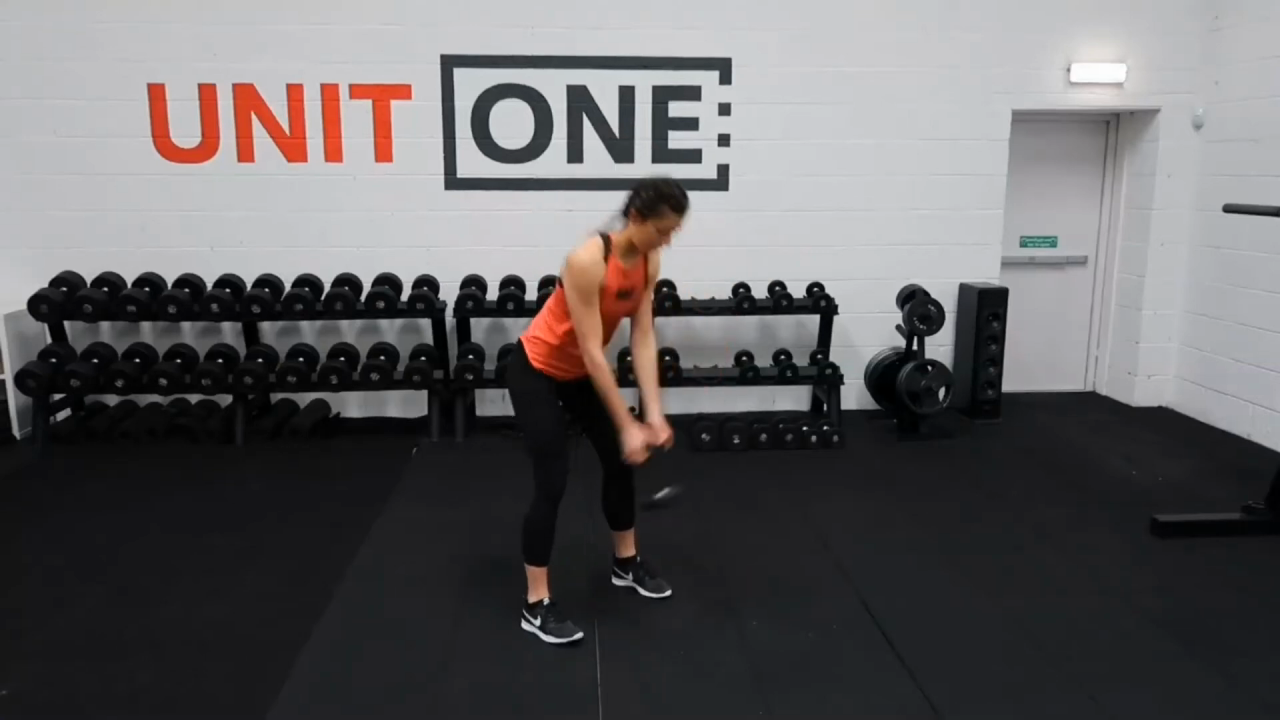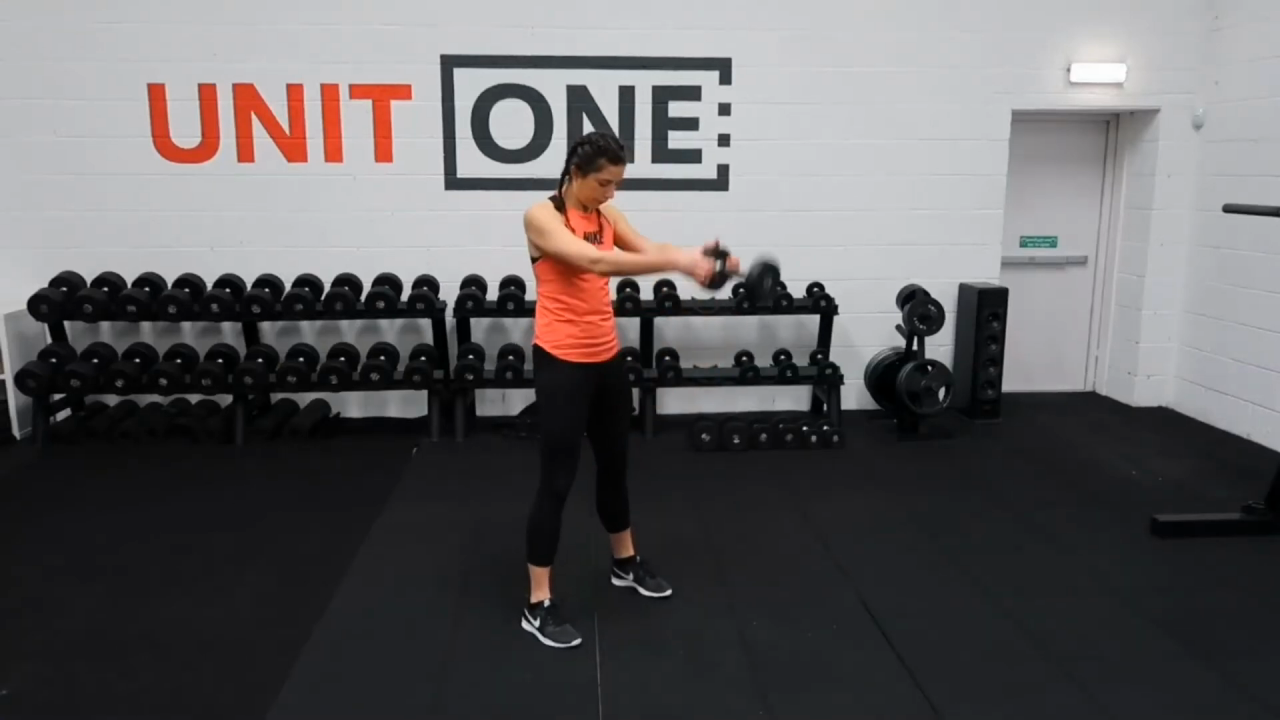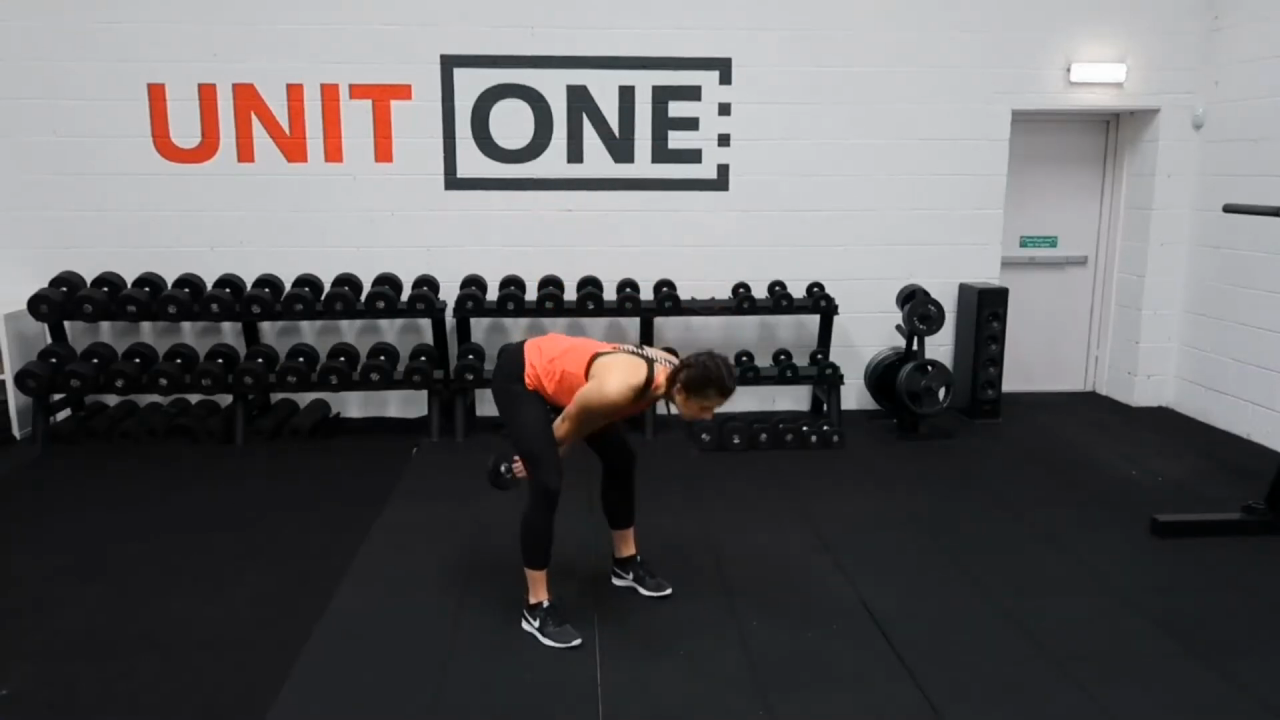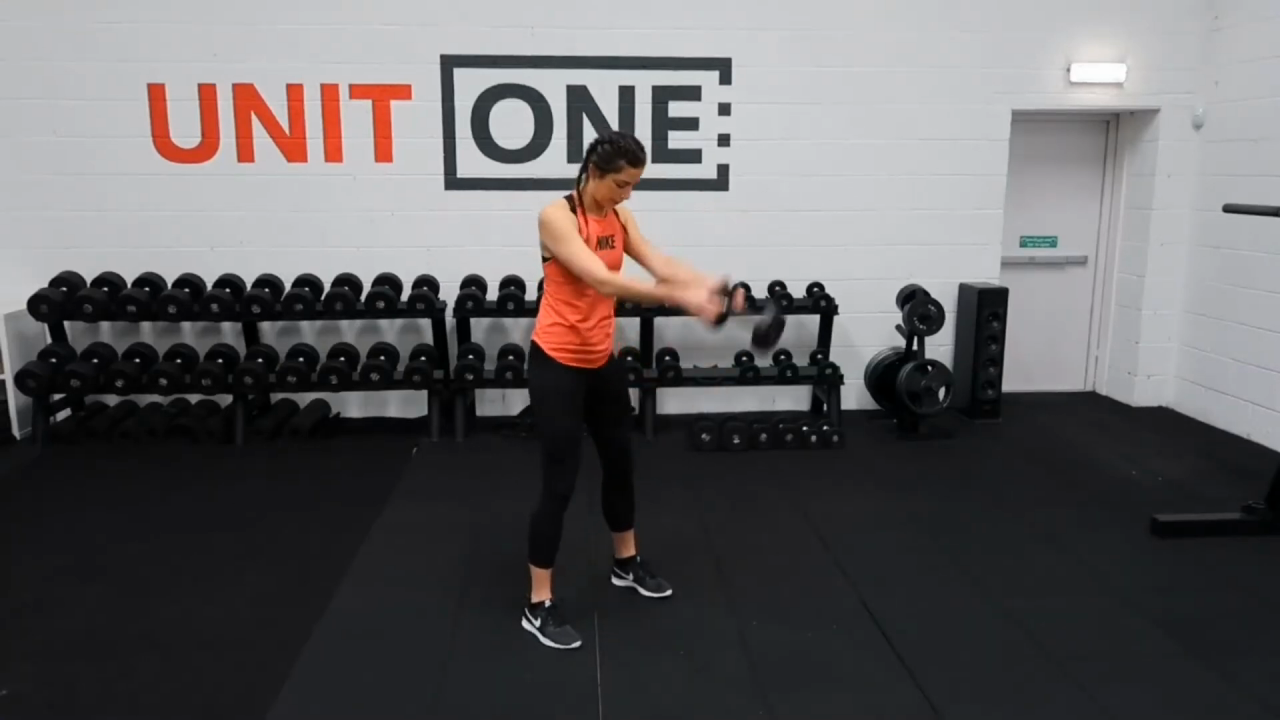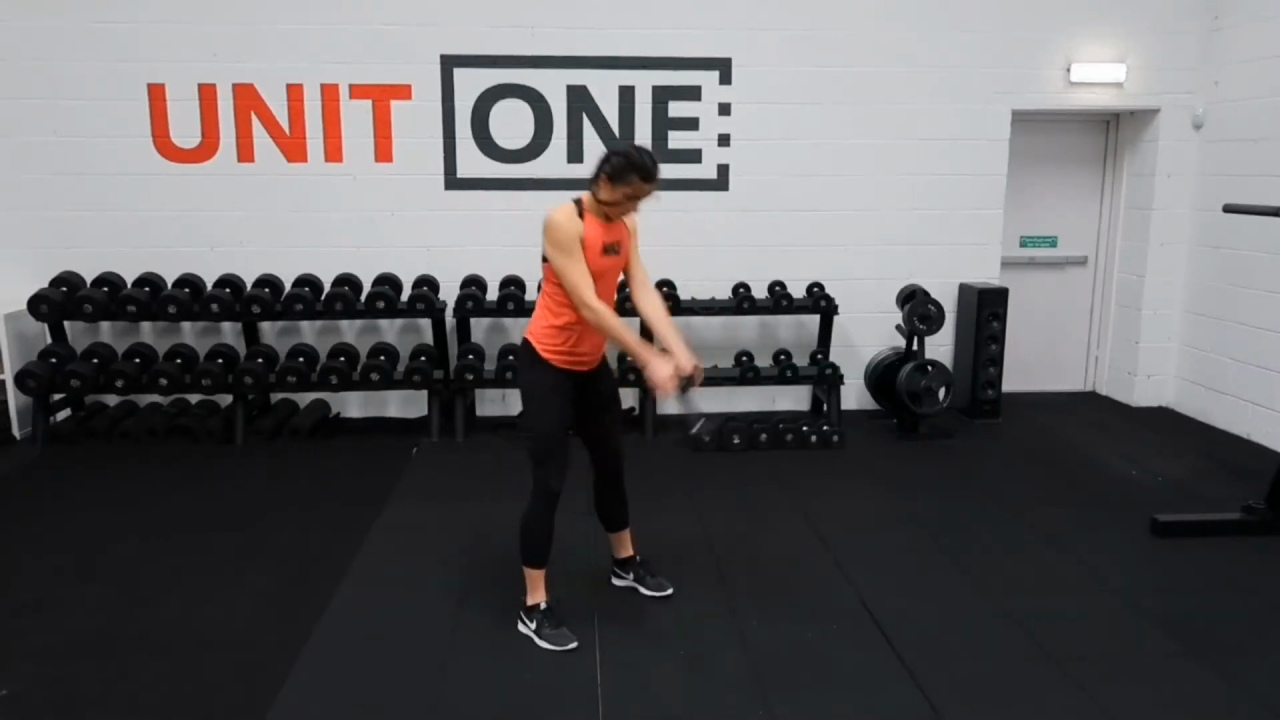
dt=1s
person 1, frame 1
left shoulder: (647, 260)
right shoulder: (587, 259)
left elbow: (643, 335)
right elbow: (591, 351)
left wrist: (653, 411)
right wrist: (626, 424)
left hip: (582, 371)
right hip: (538, 368)
left knee: (620, 461)
right knee: (553, 481)
left ankle: (626, 563)
right ankle: (535, 605)
person 1, frame 2
left shoulder: (606, 214)
right shoulder: (541, 217)
left elbow: (647, 250)
right elbow: (594, 261)
left wrist: (696, 259)
right wrist: (679, 261)
left hip: (608, 360)
right hip: (562, 363)
left knee: (614, 467)
right knee: (557, 481)
left ankle: (625, 562)
right ankle: (538, 605)
person 1, frame 3
left shoulder: (668, 370)
right shoulder: (618, 387)
left elbow: (597, 417)
right elbow: (568, 423)
left wrist: (548, 453)
right wrist: (543, 455)
left hip: (556, 370)
right hip: (521, 375)
left knee: (620, 458)
right knee: (547, 484)
left ankle: (626, 561)
right ankle: (537, 606)
person 1, frame 4
left shoulder: (619, 217)
right shoulder: (556, 217)
left elbow: (658, 264)
right elbow: (603, 281)
left wrist: (706, 285)
right wrist: (683, 298)
left hip: (602, 362)
right hip: (558, 365)
left knee: (620, 463)
right knee: (560, 483)
left ankle: (626, 562)
right ankle: (538, 606)
person 1, frame 5
left shoulder: (624, 225)
right shoulder: (564, 221)
left elbow: (642, 290)
right elbow: (587, 305)
left wrist: (676, 349)
right wrist: (649, 361)
left hip: (591, 364)
right hip: (546, 365)
left knee: (610, 464)
right knee: (550, 481)
left ankle: (625, 564)
right ankle: (534, 607)
